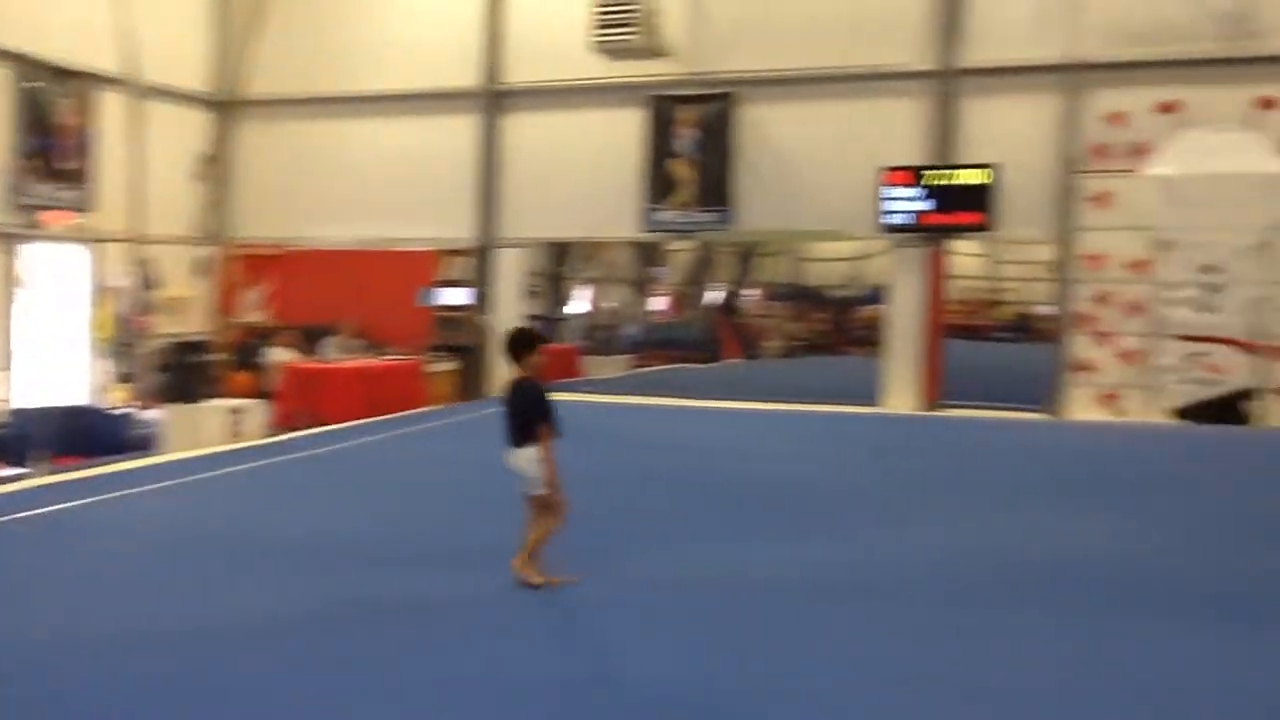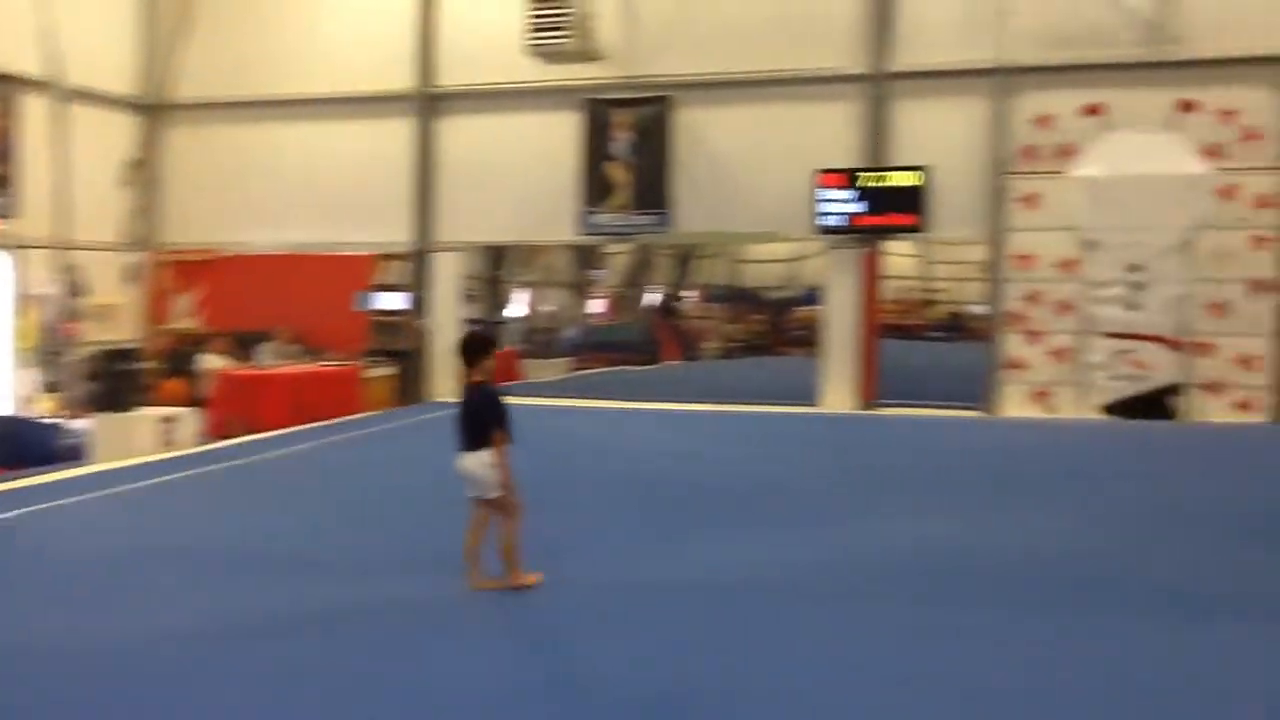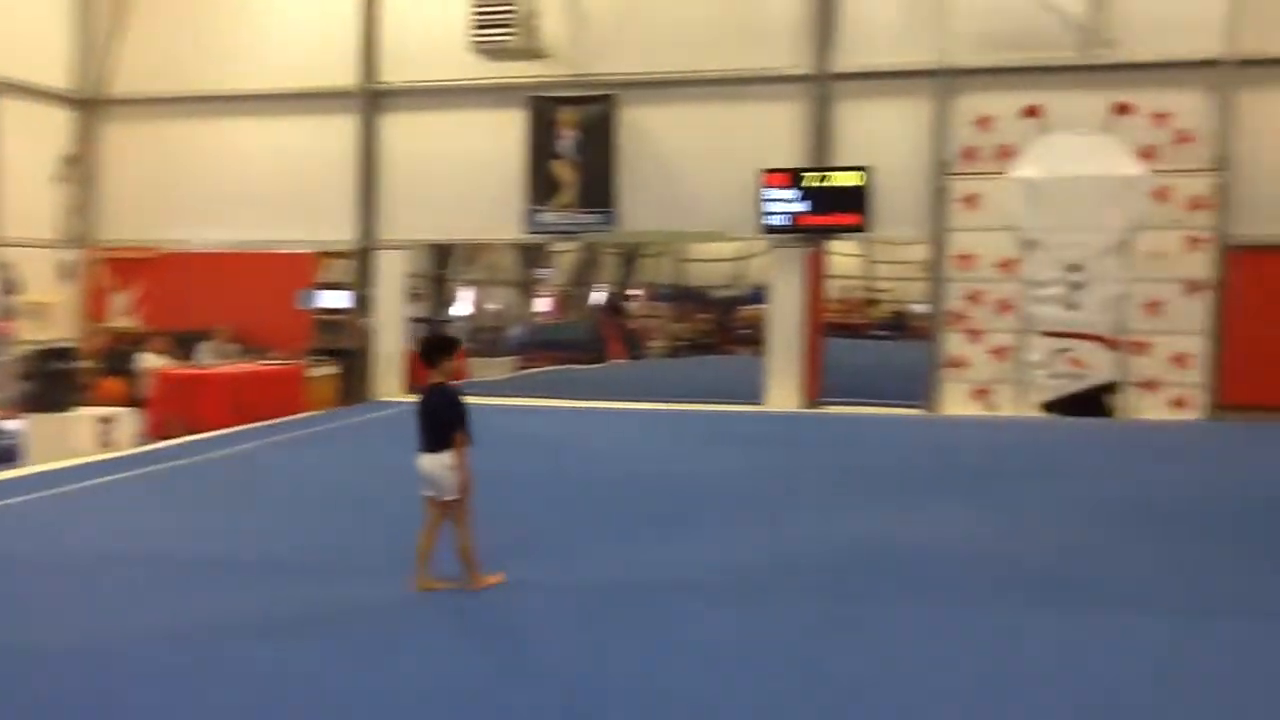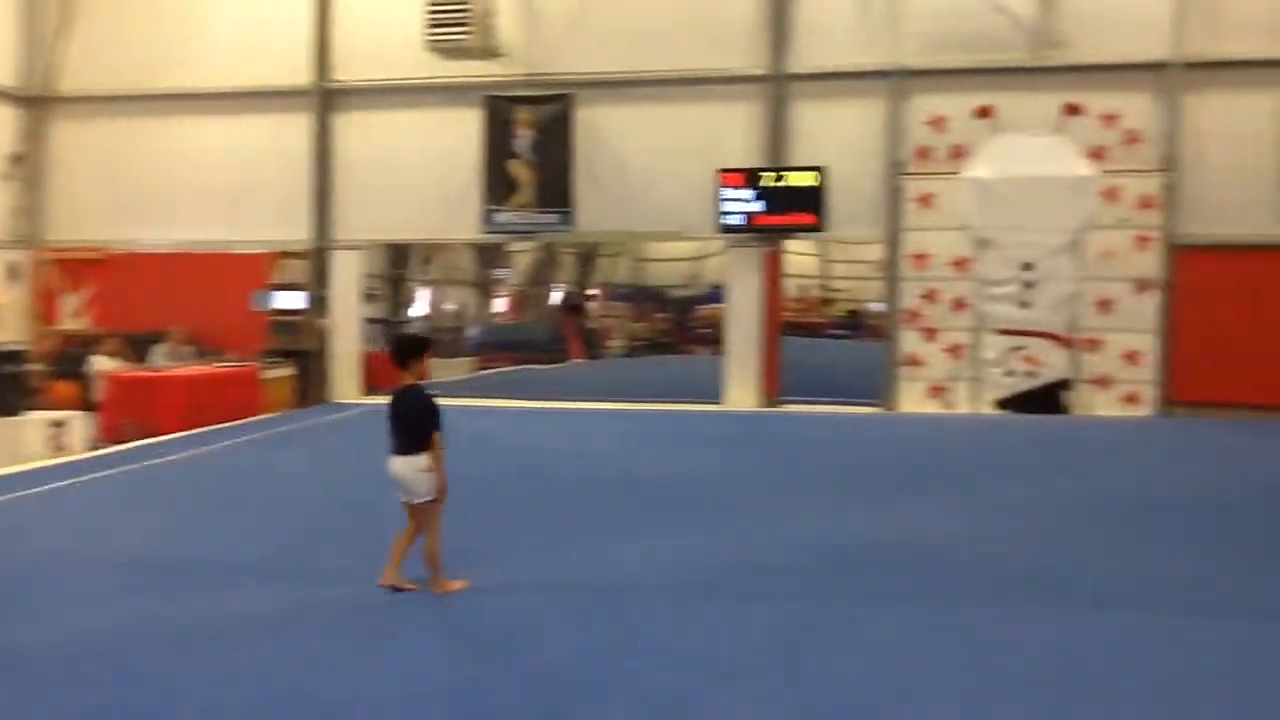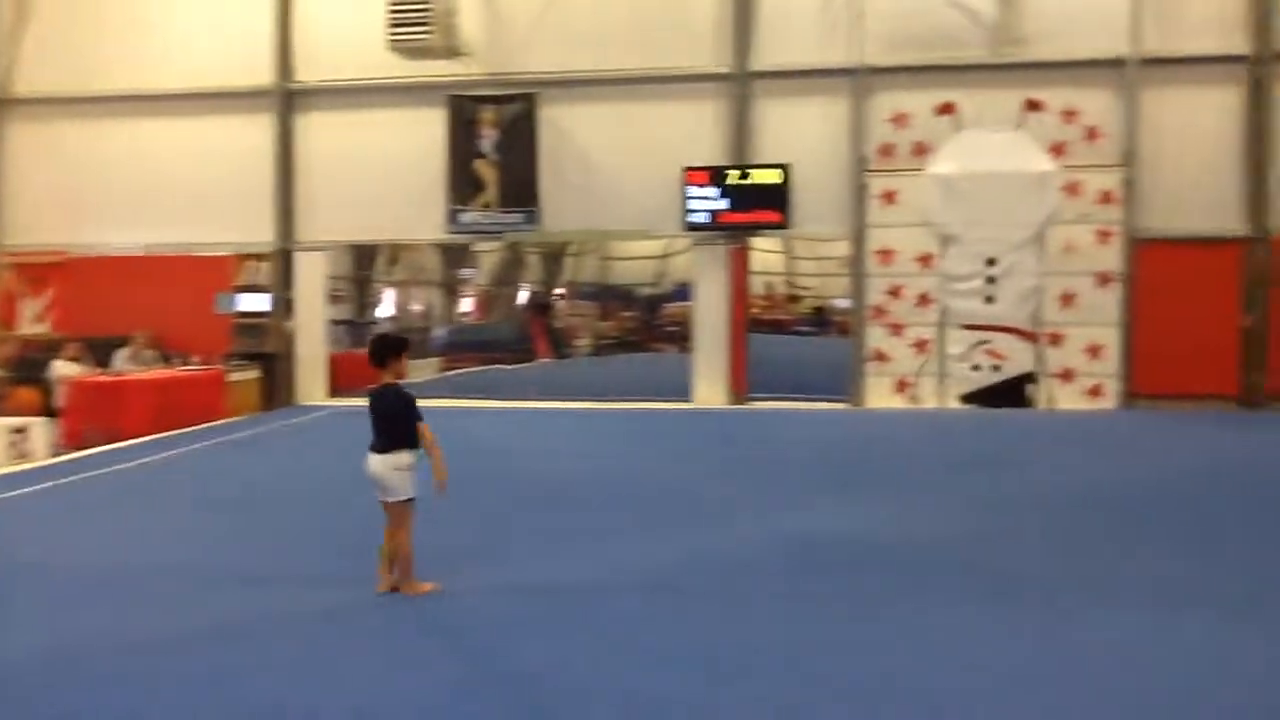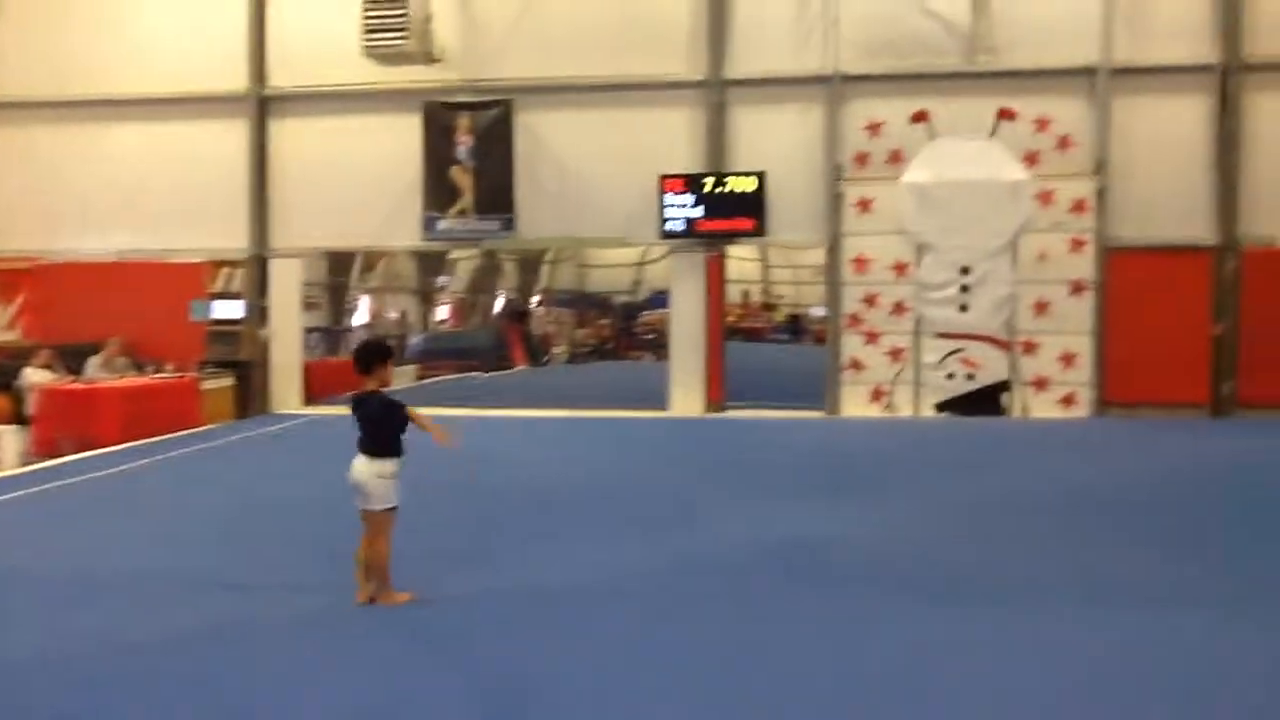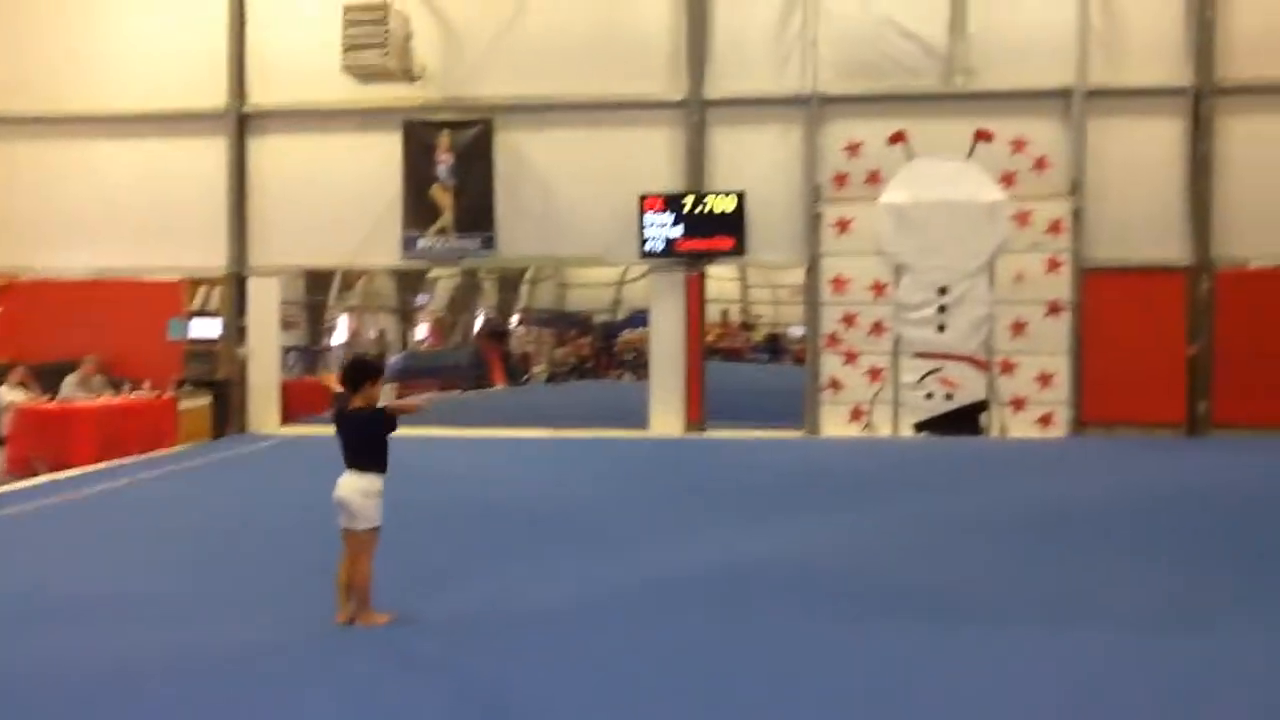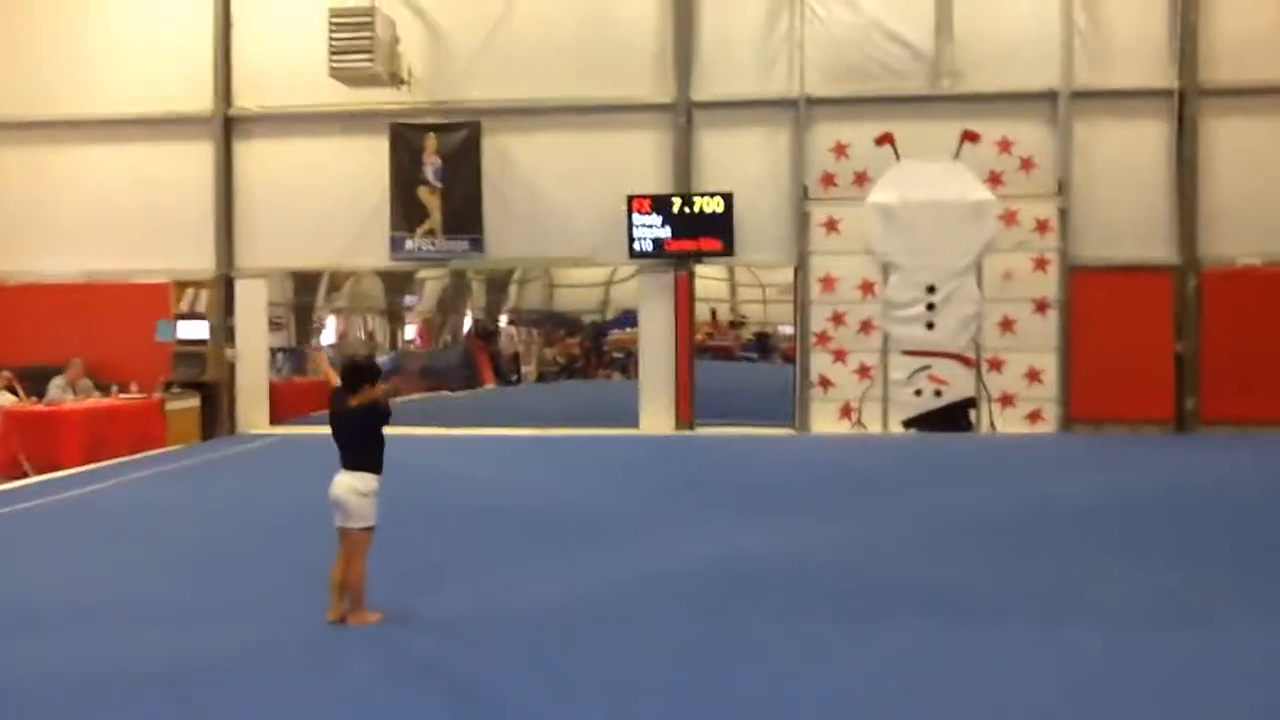
dt=0.1s
person 1, frame 1
left shoulder: (514, 388)
right shoulder: (534, 391)
right elbow: (542, 434)
right wrist: (551, 468)
left hip: (517, 453)
right hip: (532, 456)
left knee: (538, 514)
right knee: (556, 512)
left ankle: (531, 568)
right ankle: (523, 561)
person 1, frame 2
left shoulder: (469, 392)
right shoulder: (488, 395)
right elbow: (497, 438)
right wrist: (506, 473)
left hip: (468, 459)
right hip: (485, 461)
left knee: (479, 521)
right knee: (511, 515)
left ankle: (475, 575)
right ankle: (514, 574)
person 1, frame 3
left shoulder: (426, 394)
right shoulder: (449, 397)
right elbow: (459, 439)
right wrist: (464, 474)
left hip: (426, 460)
right hip: (445, 462)
left knee: (433, 523)
right knee: (462, 524)
left ankle: (421, 576)
right ankle: (475, 577)
person 1, frame 4
left shoulder: (397, 396)
right shoulder: (423, 400)
right elbow: (434, 441)
right wrist: (441, 476)
left hip: (397, 463)
right hip: (418, 465)
left knee: (415, 524)
right knee: (431, 528)
left ankle: (391, 574)
right ankle: (439, 582)
person 1, frame 5
left shoulder: (376, 394)
right shoulder: (402, 398)
right elbow: (423, 432)
right wrist: (438, 464)
left hip: (376, 460)
right hip: (396, 463)
left knee: (393, 526)
right knee: (402, 528)
left ankle: (387, 578)
right ankle: (409, 584)
person 1, frame 6
left shoulder: (358, 399)
right shoulder: (386, 404)
right elbow: (412, 415)
right wrist: (435, 430)
left hip: (360, 466)
right hip: (379, 471)
left knee: (369, 535)
right knee: (381, 537)
left ankle: (365, 589)
right ankle: (385, 593)
person 1, frame 7
left shoulder: (343, 412)
right shoulder: (374, 417)
right elbow: (398, 407)
left wrist: (335, 384)
right wrist: (417, 406)
left hip: (346, 483)
right hip: (367, 489)
left knee: (350, 556)
right knee: (365, 557)
left ankle: (345, 610)
right ankle: (367, 613)
person 1, frame 8
left shoulder: (339, 408)
right shoulder: (369, 413)
left elbow: (333, 378)
right elbow: (382, 395)
left wrist: (320, 357)
left hip: (341, 483)
right hip: (360, 487)
left knee: (344, 554)
right knee: (358, 556)
left ankle: (337, 608)
right ankle: (357, 613)
